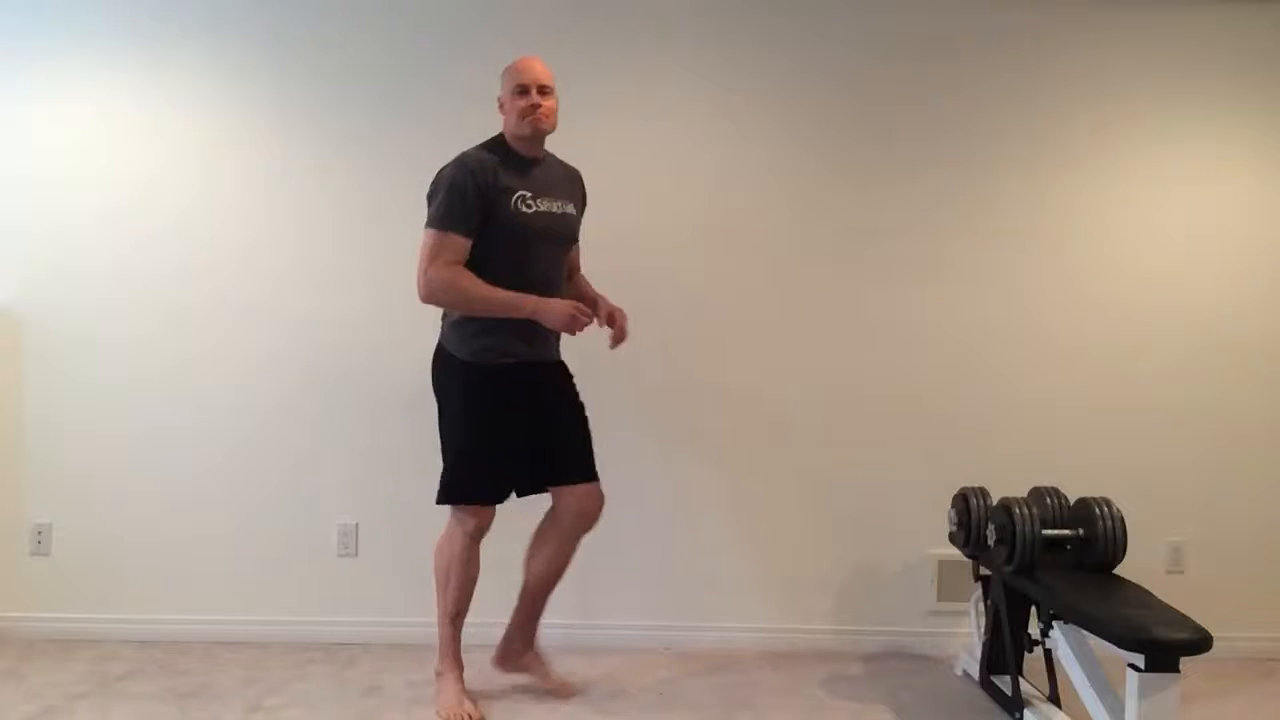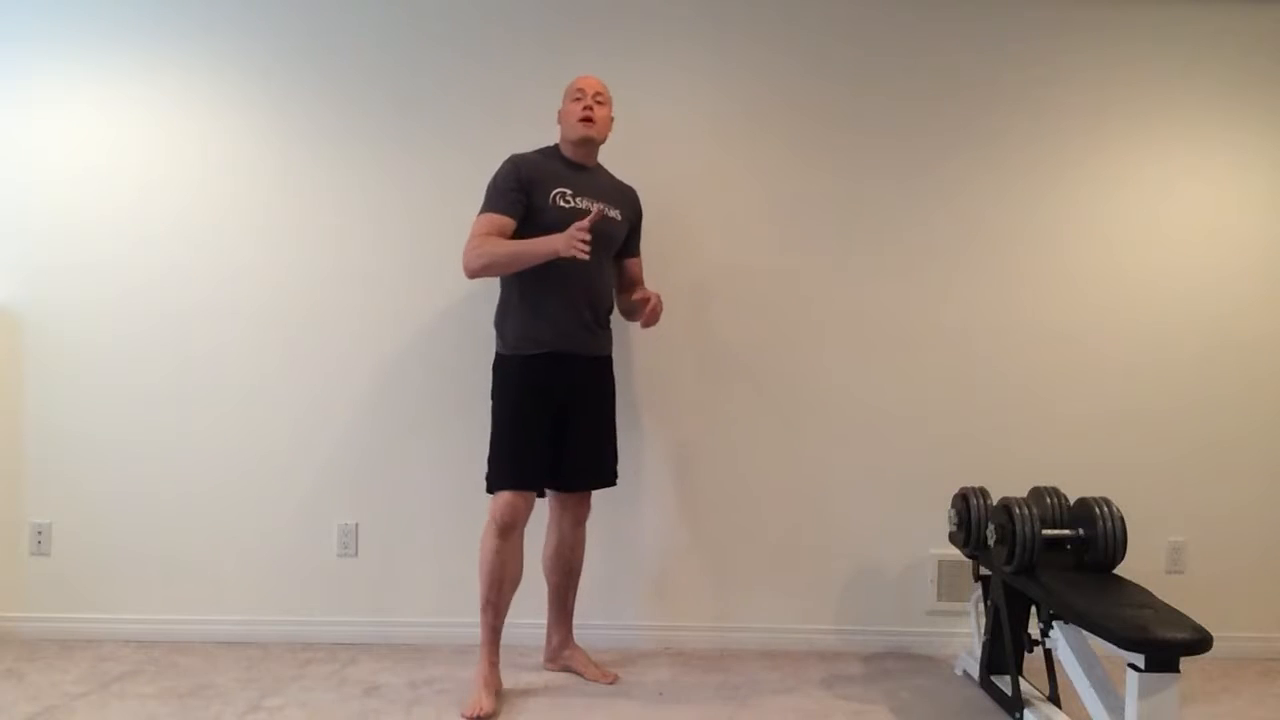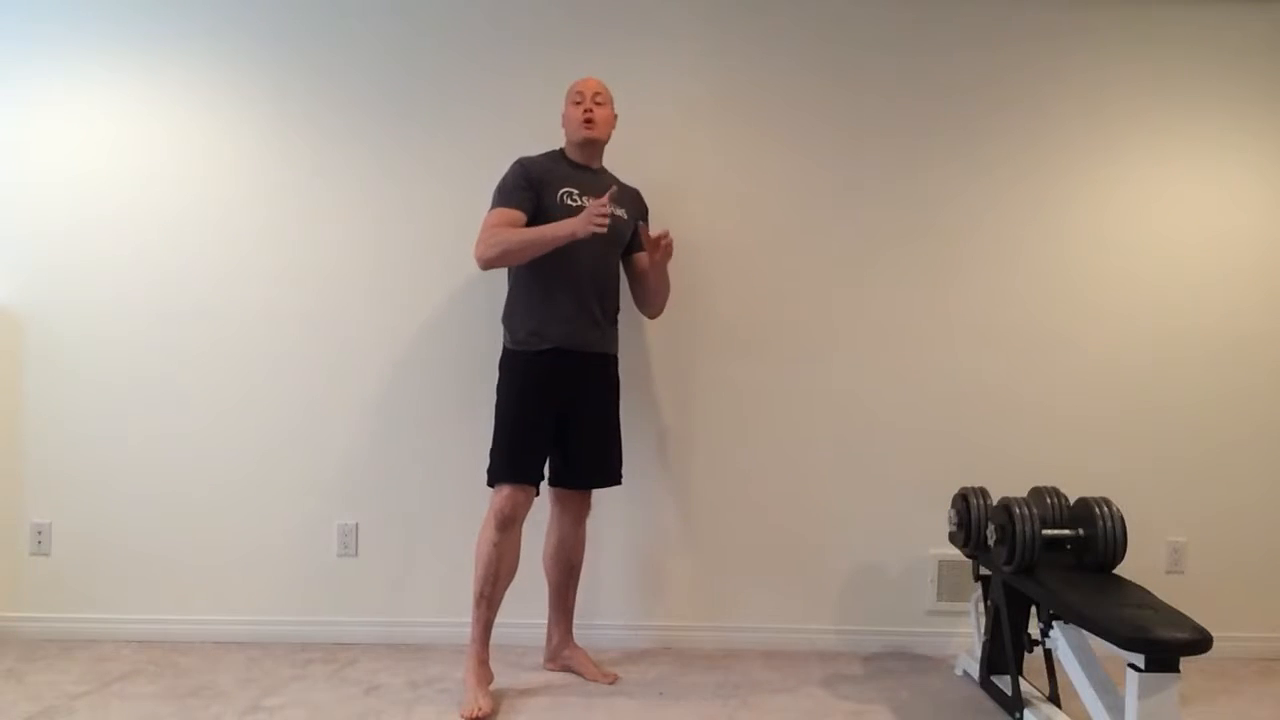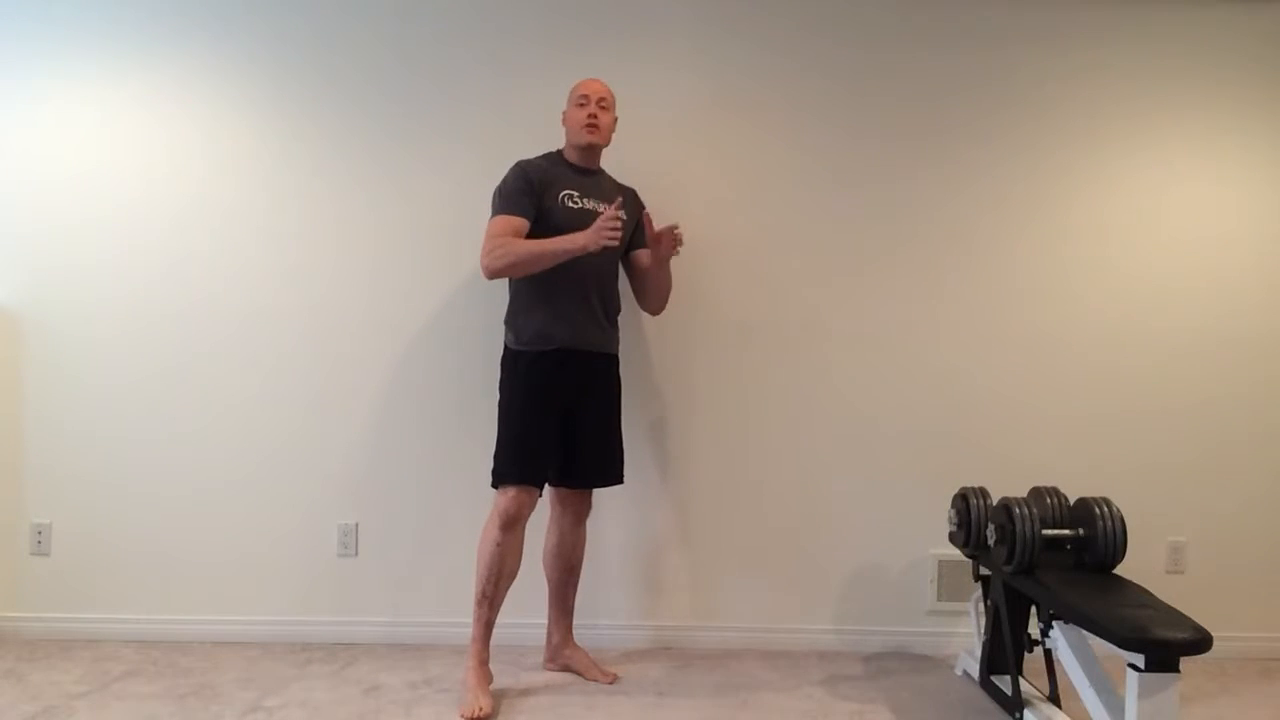
dt=0.7s
person 1, frame 1
left shoulder: (569, 181)
right shoulder: (469, 174)
right elbow: (433, 282)
left wrist: (598, 304)
right wrist: (539, 309)
left hip: (544, 368)
right hip: (476, 371)
left knee: (582, 501)
right knee: (472, 517)
left ankle: (519, 643)
person 1, frame 2
left shoulder: (624, 197)
right shoulder: (523, 171)
left elbow: (626, 288)
right elbow: (475, 259)
left wrist: (644, 300)
right wrist: (557, 243)
left hip: (592, 366)
right hip: (526, 362)
left knee: (573, 506)
right knee: (510, 507)
left ankle: (560, 642)
right ankle: (487, 664)
person 1, frame 3
left shoulder: (629, 200)
right shoulder: (531, 173)
left elbow: (650, 306)
right elbow: (487, 251)
left wrist: (658, 263)
right wrist: (575, 226)
left hip: (596, 365)
right hip: (532, 359)
left knee: (574, 503)
right knee: (509, 502)
left ankle: (560, 642)
right ankle: (477, 661)
person 1, frame 4
left shoulder: (627, 200)
right shoulder: (530, 176)
left elbow: (652, 302)
right elbow: (493, 259)
left wrist: (661, 257)
right wrist: (585, 239)
left hip: (598, 365)
right hip: (535, 359)
left knee: (574, 502)
right knee: (513, 502)
left ankle: (560, 641)
right ankle: (477, 660)
